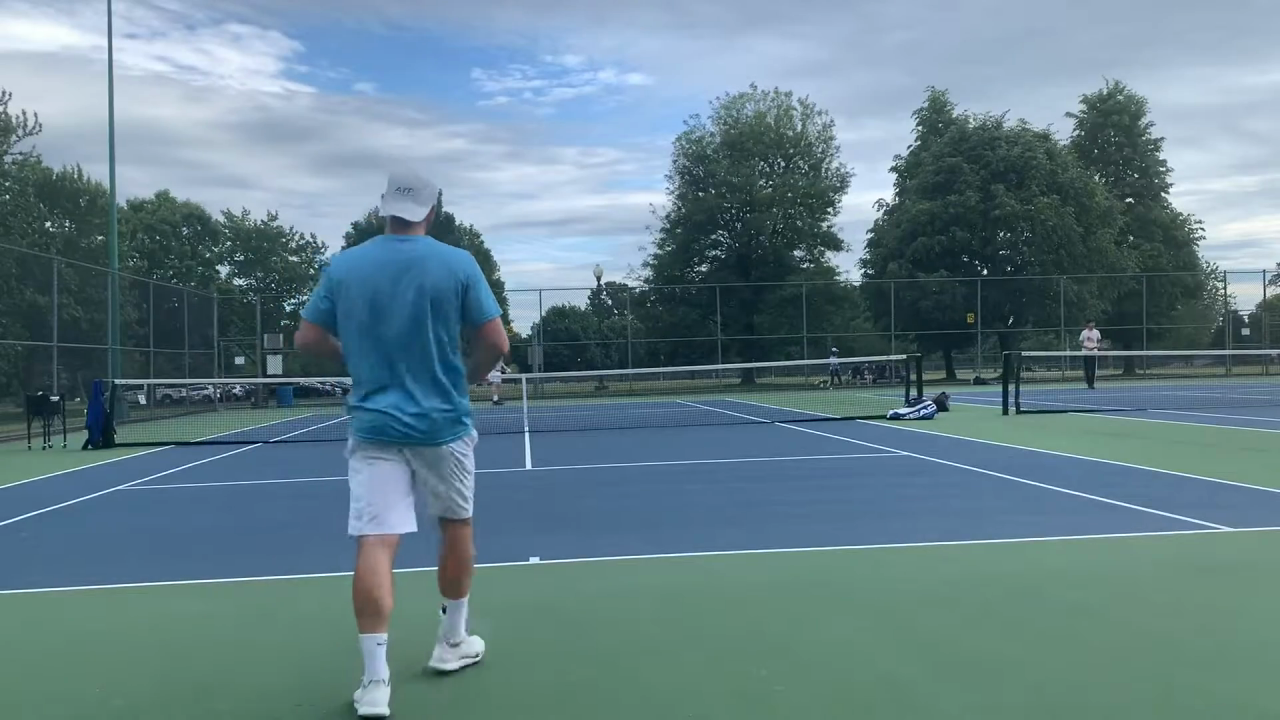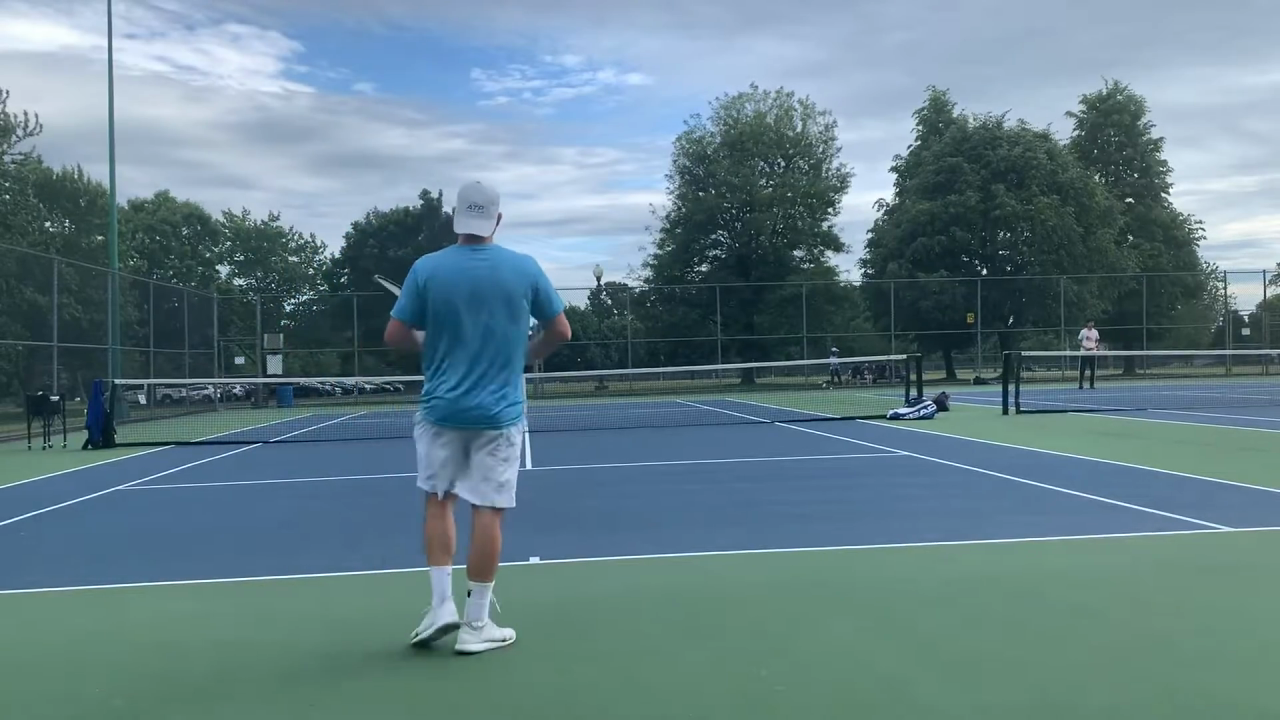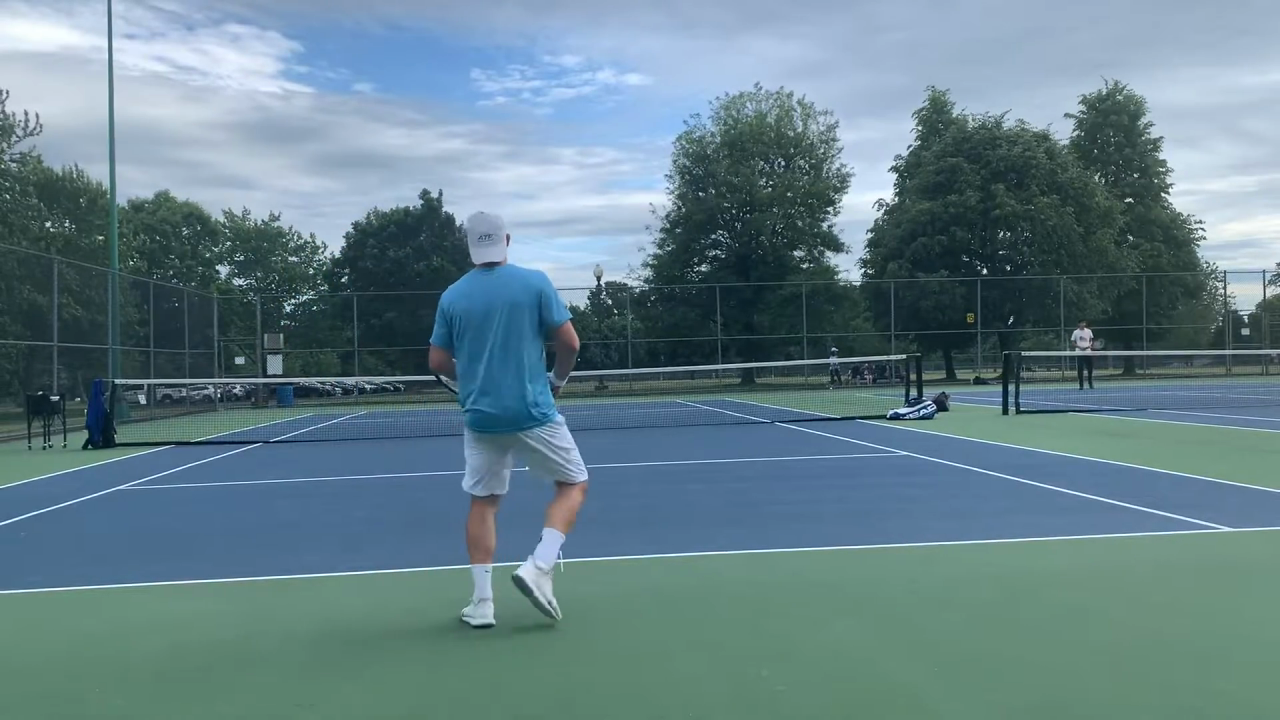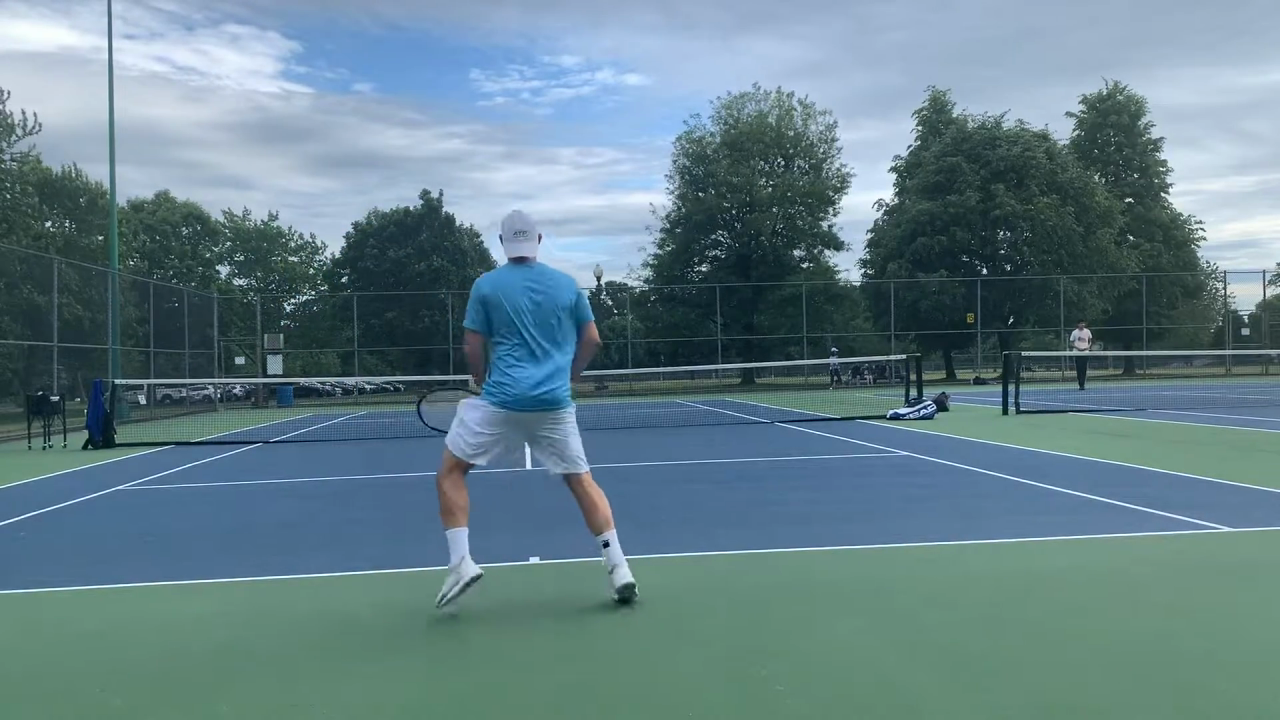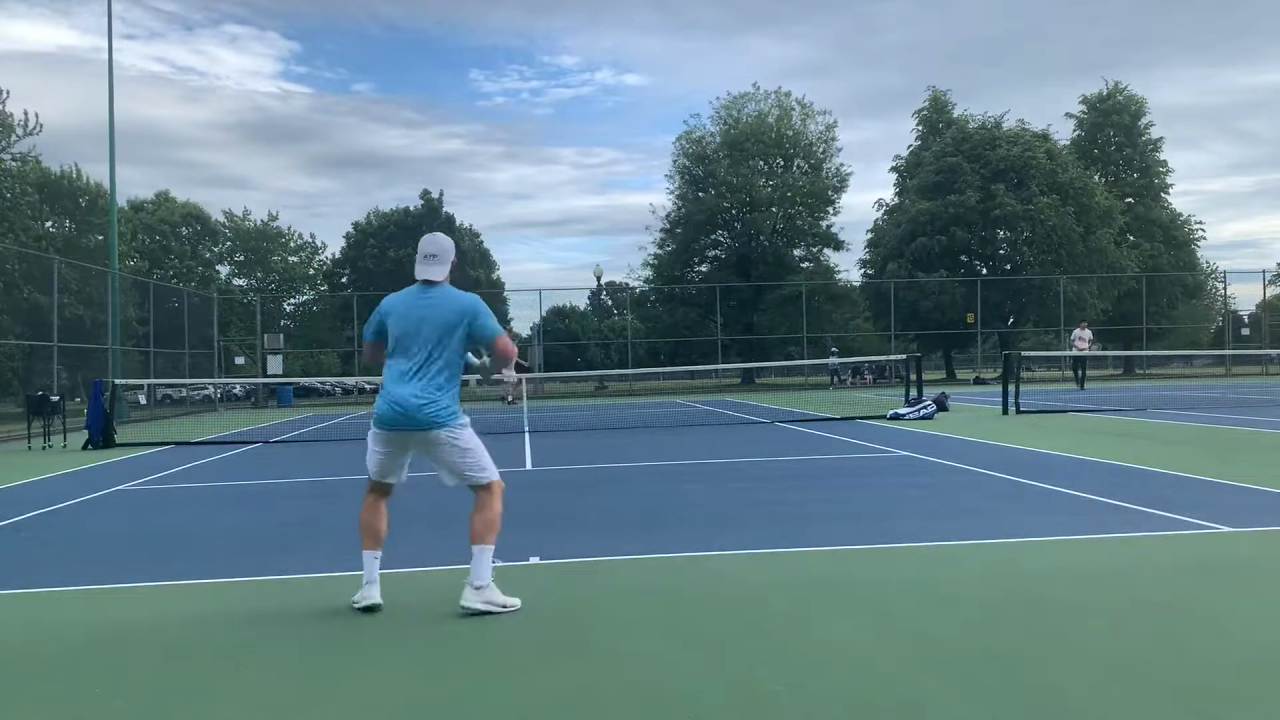
dt=0.5s
person 1, frame 1
left shoulder: (344, 265)
right shoulder: (458, 264)
left elbow: (306, 338)
right elbow: (497, 342)
right wrist: (468, 378)
left hip: (374, 427)
right hip: (443, 425)
left knee: (376, 544)
right knee: (456, 527)
right ankle: (450, 642)
person 1, frame 2
left shoulder: (426, 268)
right shoulder: (525, 268)
left elbow: (394, 335)
right elbow: (561, 332)
left hip: (441, 409)
right hip: (499, 411)
left knee: (438, 501)
right knee: (488, 512)
left ankle: (442, 604)
right ankle: (475, 624)
person 1, frame 3
left shoulder: (452, 296)
right shoulder: (534, 282)
left elbow: (438, 362)
right elbow: (569, 343)
right wrist: (558, 379)
left hip: (482, 418)
right hip: (533, 413)
left knee: (483, 502)
right knee: (573, 486)
left ankle: (481, 601)
right ankle: (538, 568)
person 1, frame 4
left shoulder: (486, 285)
right shoulder: (567, 284)
left elbow: (473, 349)
right elbow: (592, 341)
left hip: (502, 400)
right hip: (554, 401)
left knee: (450, 472)
right knee: (582, 482)
left ankle: (460, 562)
right ankle: (618, 567)
person 1, frame 5
left shoulder: (391, 304)
right shoulder: (468, 304)
left elbow: (370, 354)
right elbow: (507, 352)
right wrist: (490, 366)
left hip: (389, 415)
right hip: (439, 418)
left knee: (377, 493)
right knee: (490, 489)
left ankle: (369, 587)
right ankle: (479, 587)
